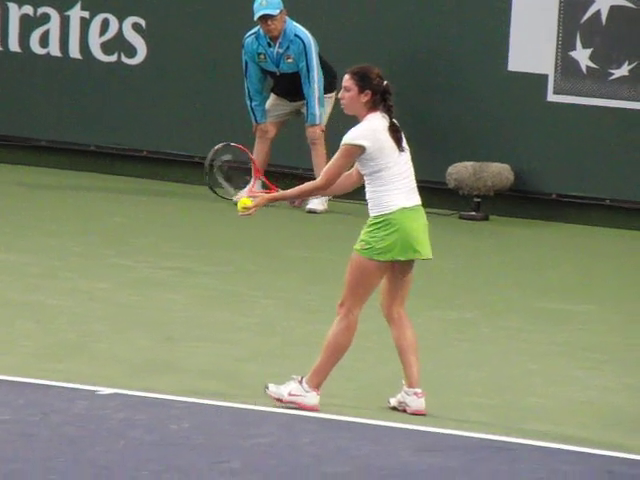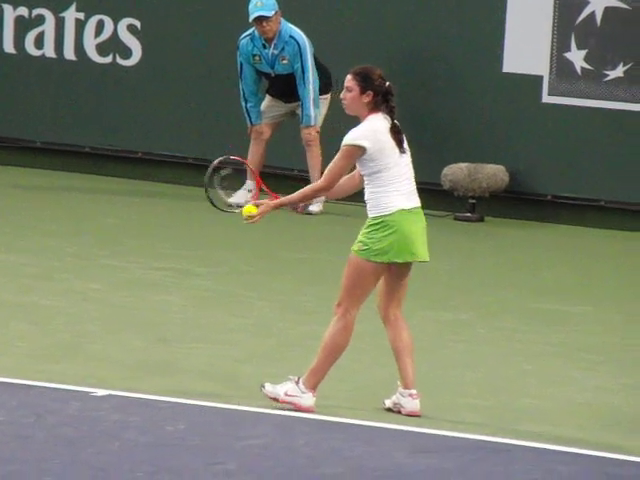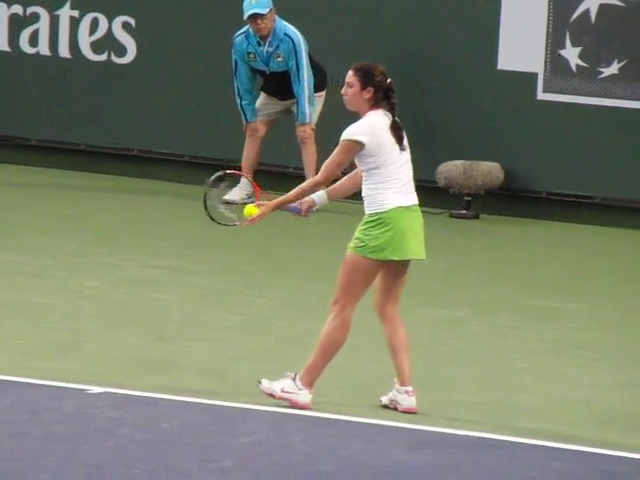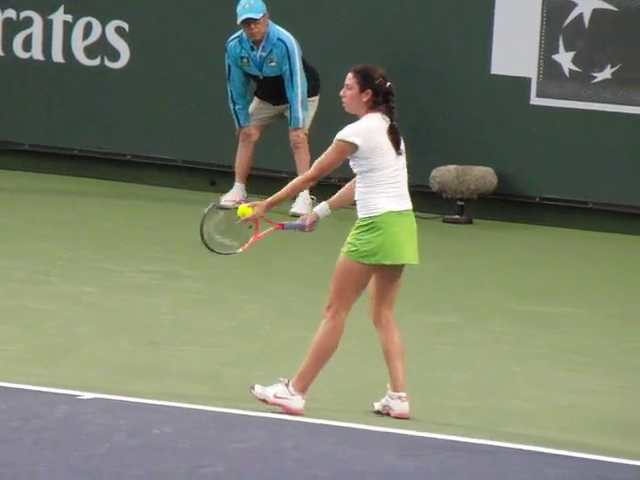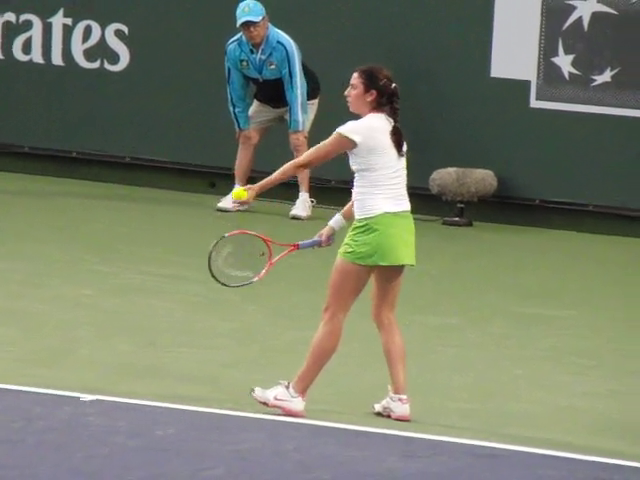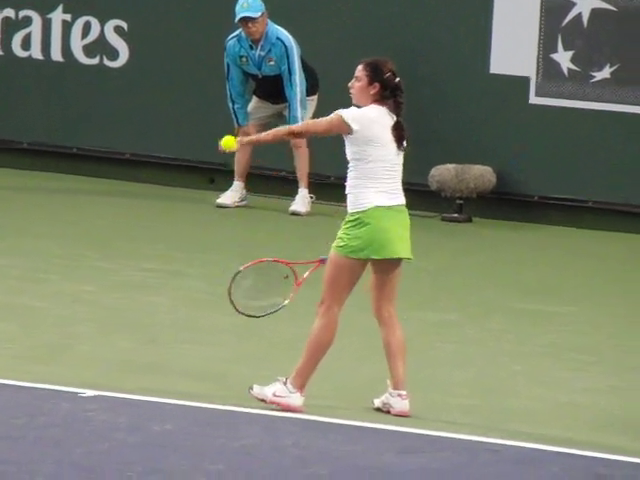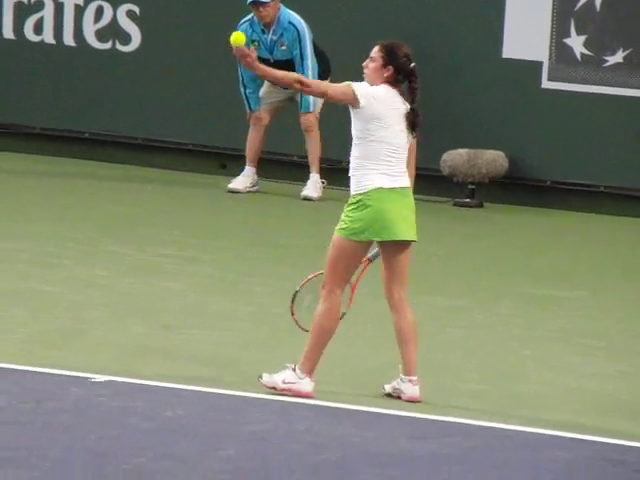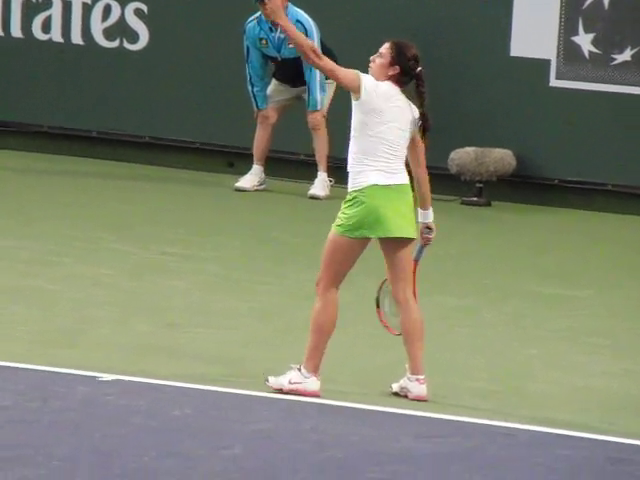
dt=0.3s
person 1, frame 1
left shoulder: (362, 133)
right shoulder: (387, 125)
left elbow: (322, 182)
right elbow: (355, 177)
left wrist: (271, 198)
right wrist: (306, 193)
left hip: (388, 224)
right hip: (412, 220)
left knee: (348, 309)
right knee: (394, 310)
left ankle: (309, 388)
right ankle: (413, 393)
person 1, frame 2
left shoulder: (362, 134)
right shoulder: (388, 127)
left elbow: (324, 184)
left wrist: (275, 204)
right wrist: (312, 198)
left hip: (387, 225)
right hip: (411, 222)
left knee: (345, 310)
right knee: (391, 312)
left ankle: (305, 389)
right ankle: (409, 394)
person 1, frame 3
left shoulder: (361, 129)
right shoulder: (389, 123)
left elbow: (321, 178)
left wrist: (275, 205)
right wrist: (317, 200)
left hip: (383, 222)
right hip: (408, 219)
left knee: (341, 307)
right knee: (388, 309)
left ankle: (301, 385)
right ankle: (404, 391)
person 1, frame 4
left shoulder: (357, 131)
right shoulder: (387, 128)
left elbow: (311, 175)
left wrist: (267, 204)
right wrist: (320, 210)
left hip: (376, 227)
right hip: (401, 224)
left knee: (334, 312)
right knee: (382, 313)
left ankle: (295, 391)
right ankle: (398, 397)
person 1, frame 5
left shoulder: (358, 129)
right shoulder: (391, 130)
left elbow: (303, 162)
left wrist: (258, 187)
right wrist: (337, 222)
left hip: (374, 228)
right hip: (400, 225)
left knee: (333, 313)
right knee: (385, 315)
left ankle: (294, 393)
right ankle: (399, 398)
person 1, frame 6
left shoulder: (357, 117)
right shoulder: (393, 123)
left elbow: (297, 131)
left wrist: (249, 140)
left hip: (368, 220)
right hip: (396, 219)
left knee: (328, 307)
right knee: (385, 311)
left ankle: (293, 389)
right ankle: (398, 395)
person 1, frame 7
left shoulder: (366, 94)
right shoulder: (407, 110)
left elbow: (307, 85)
right elbow: (409, 169)
left wrist: (256, 66)
left hip: (371, 201)
right hip: (402, 201)
left knee: (331, 290)
right knee: (397, 295)
left ankle: (302, 375)
right ankle: (409, 380)
person 1, frame 8
left shoulder: (369, 89)
right shoulder: (412, 111)
left elbow: (316, 57)
right elbow: (419, 169)
right wrist: (426, 215)
left hip: (368, 198)
right hip: (399, 199)
left knee: (327, 286)
right knee: (404, 293)
left ankle: (309, 374)
right ankle: (416, 379)
person 2, frame 1
left shoulder: (302, 39)
right shoulder: (251, 42)
left elbow: (312, 81)
right elbow: (253, 83)
left wrist: (314, 120)
right wrist: (259, 117)
left hip: (317, 90)
right hip: (282, 92)
left knee: (314, 136)
right knee: (263, 133)
left ankle: (320, 194)
right ankle: (255, 187)
person 2, frame 2
left shoulder: (296, 40)
right shoulder: (246, 44)
left elbow: (308, 83)
right elbow: (248, 84)
left wrist: (309, 122)
right wrist: (254, 119)
left hip: (312, 91)
right hip: (277, 94)
left knee: (309, 137)
right knee: (258, 134)
left ankle: (316, 194)
right ankle: (249, 189)
person 2, frame 3
left shoulder: (291, 38)
right shoulder: (241, 41)
left elbow: (302, 80)
right elbow: (243, 82)
left wrist: (304, 119)
right wrist: (249, 117)
left hip: (307, 88)
right hip: (272, 91)
left knee: (304, 135)
right knee: (253, 131)
right ankle: (244, 186)
person 2, frame 4
left shoulder: (284, 42)
right shoulder: (234, 46)
left elbow: (296, 84)
right elbow: (236, 86)
left wrist: (297, 125)
right wrist: (242, 122)
left hip: (301, 93)
right hip: (266, 96)
left knee: (297, 139)
right knee: (246, 136)
left ankle: (304, 197)
right ankle: (238, 191)
person 2, frame 5
left shoulder: (284, 46)
right shoulder: (234, 49)
left elbow: (295, 88)
right elbow: (236, 89)
left wrist: (297, 127)
right wrist: (242, 124)
left hip: (300, 96)
right hip: (265, 98)
left knee: (298, 142)
right knee: (246, 138)
left ankle: (304, 199)
person 2, frame 6
left shoulder: (283, 42)
right shoulder: (233, 45)
left elbow: (295, 84)
right elbow: (235, 85)
left wrist: (297, 123)
right wrist: (240, 120)
left hip: (300, 91)
right hip: (264, 95)
left knee: (297, 138)
right knee: (245, 133)
left ankle: (303, 194)
right ankle: (238, 189)
person 2, frame 7
left shoulder: (295, 26)
right shoulder: (245, 29)
left elbow: (306, 69)
right elbow: (247, 70)
left wrist: (307, 109)
right wrist: (253, 105)
left hip: (311, 77)
left knee: (308, 123)
right knee: (257, 119)
left ankle: (315, 180)
right ankle: (249, 175)
person 2, frame 8
left shoulder: (303, 24)
right shoulder: (253, 27)
left elbow: (314, 67)
right elbow: (255, 69)
left wrist: (315, 107)
right wrist: (260, 104)
left hip: (317, 76)
right hip: (284, 78)
left knee: (316, 121)
right knee: (265, 118)
left ankle: (322, 178)
right ankle: (257, 173)
